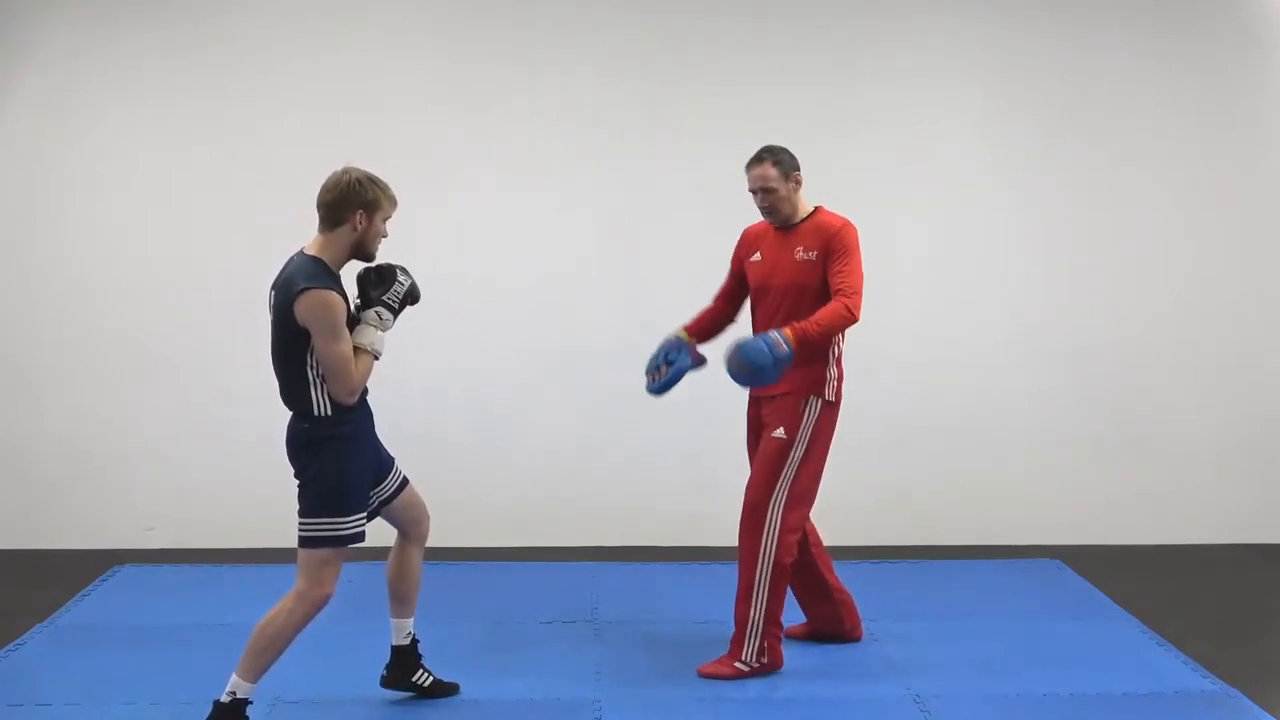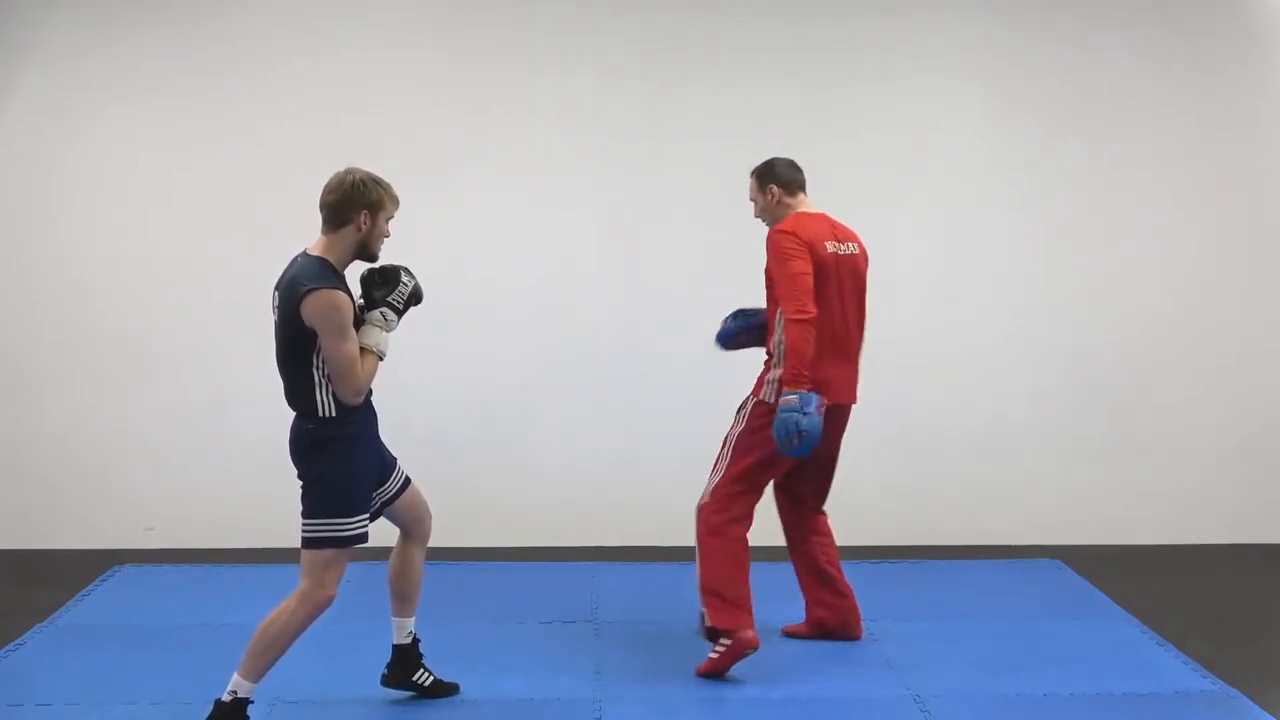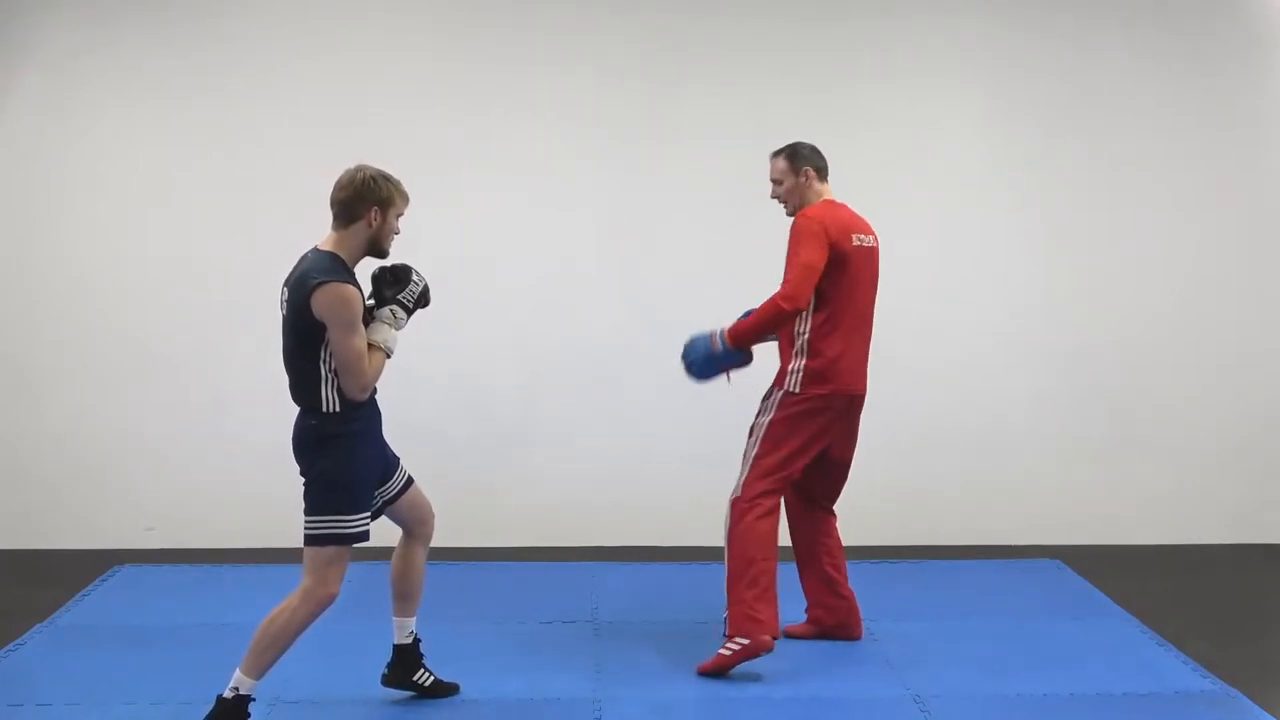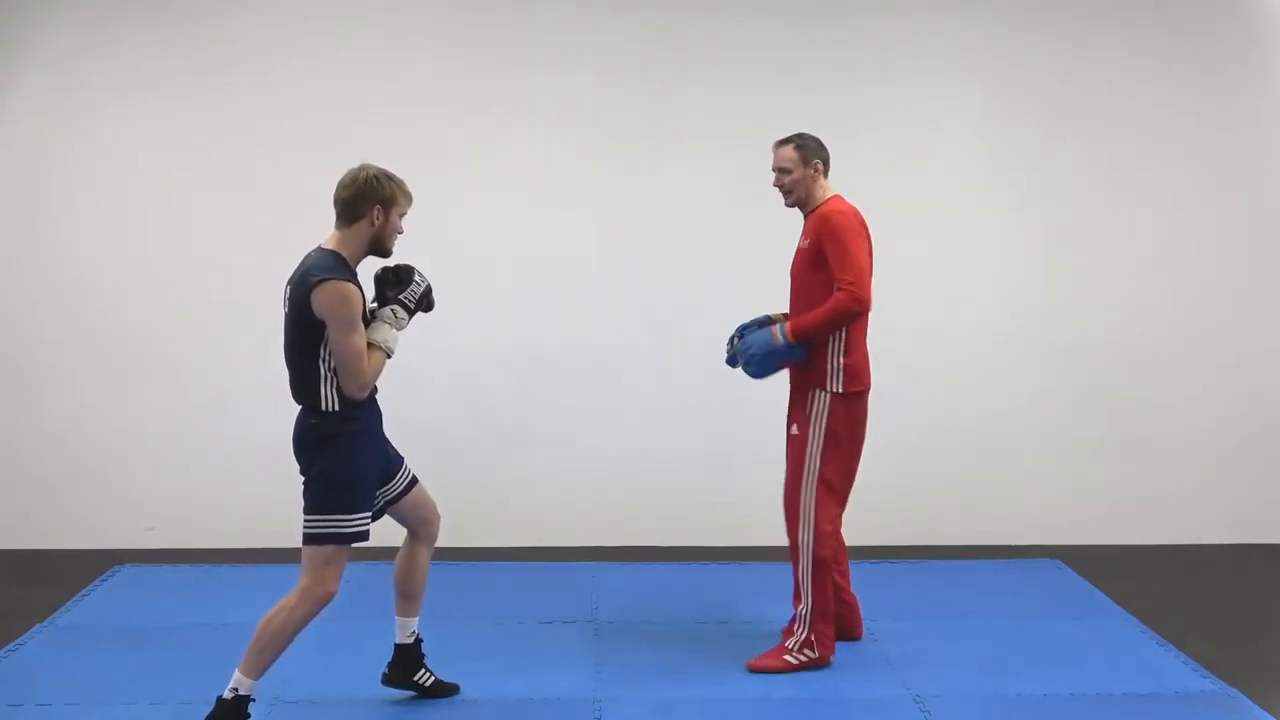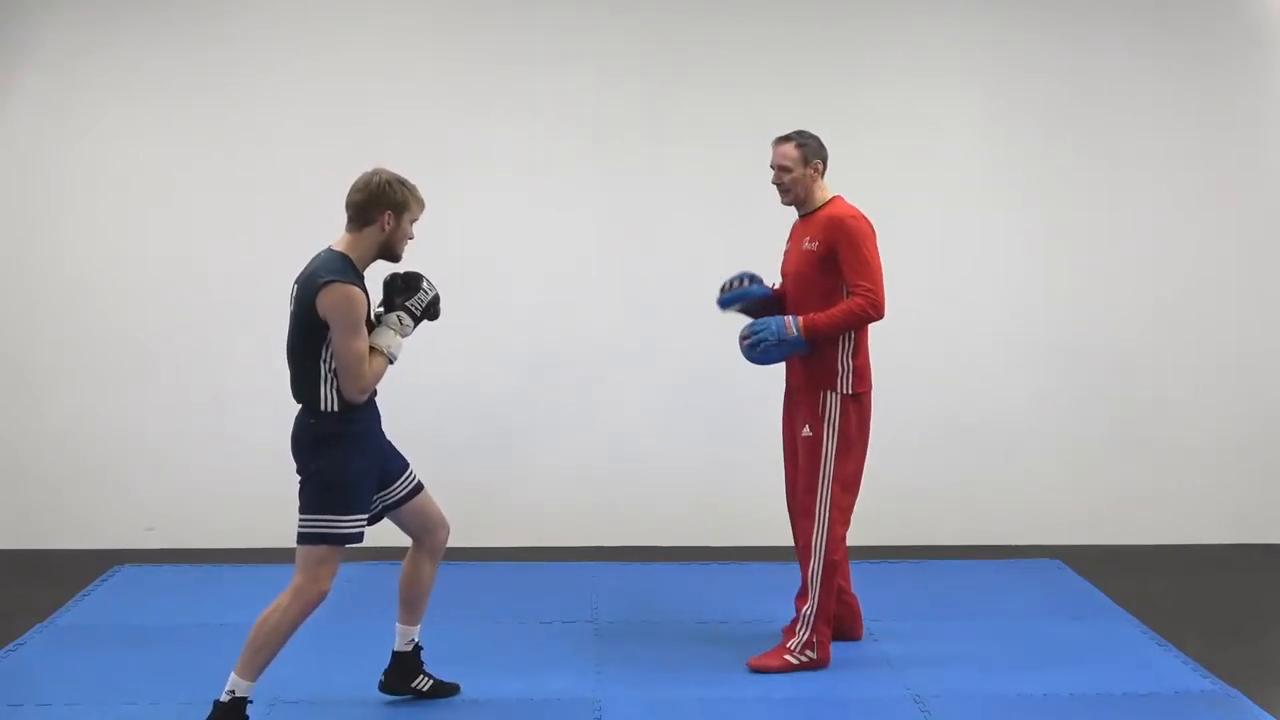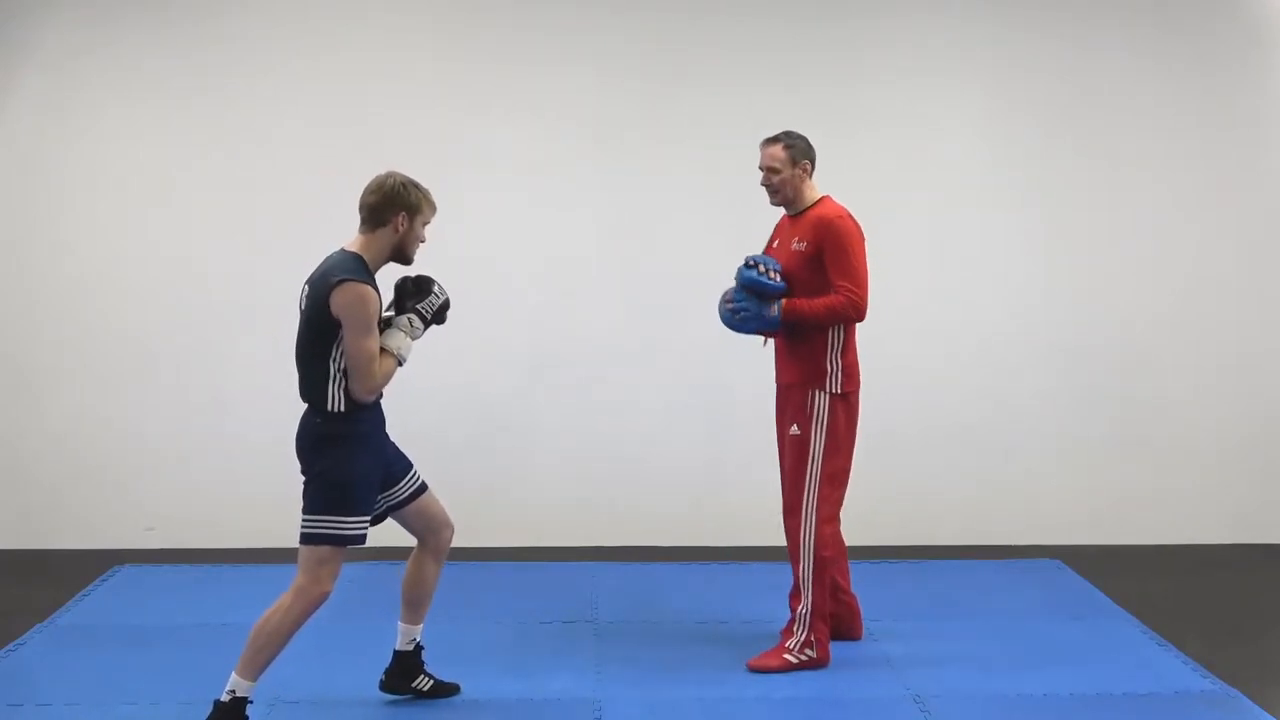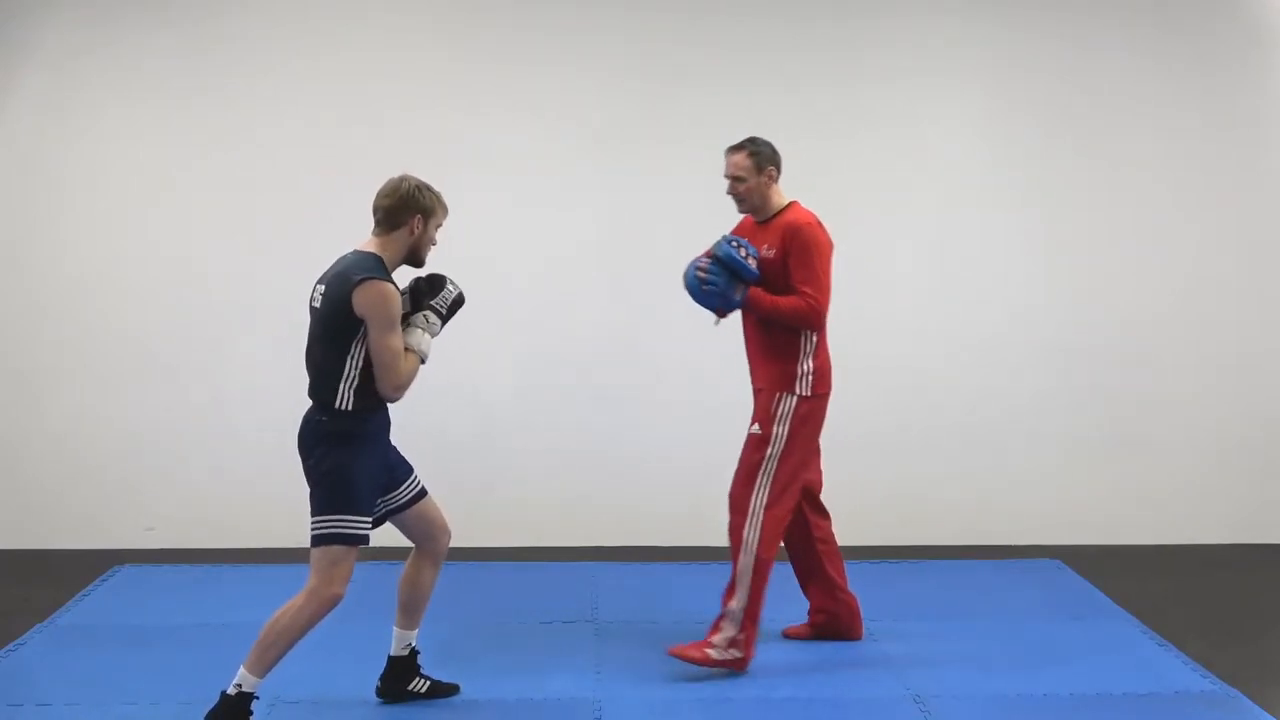
dt=0.3s
person 1, frame 1
left shoulder: (306, 270)
right shoulder: (317, 292)
right elbow: (346, 387)
left wrist: (369, 310)
right wrist: (377, 318)
left hip: (349, 435)
right hip: (329, 443)
left knee: (415, 523)
right knee: (314, 590)
left ankle: (403, 662)
person 1, frame 2
left shoulder: (306, 269)
right shoulder: (324, 293)
right elbow: (352, 387)
left wrist: (370, 310)
right wrist: (382, 317)
left hip: (349, 435)
right hip: (332, 443)
left knee: (418, 523)
right knee: (317, 591)
left ankle: (404, 660)
person 1, frame 3
left shoulder: (317, 267)
right shoulder: (334, 287)
right elbow: (359, 383)
left wrist: (378, 310)
right wrist: (391, 316)
left hip: (353, 433)
right hip: (336, 440)
left knee: (420, 523)
right knee: (320, 588)
left ankle: (404, 660)
person 1, frame 4
left shoulder: (322, 267)
right shoulder: (335, 285)
right elbow: (358, 381)
left wrist: (386, 310)
right wrist: (392, 315)
left hip: (357, 431)
right hip: (336, 440)
left knee: (425, 523)
right knee: (318, 586)
left ankle: (406, 660)
person 1, frame 5
left shoulder: (332, 269)
right shoulder: (341, 287)
right elbow: (357, 385)
left wrist: (393, 316)
right wrist: (397, 323)
left hip: (360, 435)
right hip: (334, 442)
left knee: (433, 533)
right knee: (311, 586)
left ankle: (403, 666)
person 1, frame 6
left shoulder: (340, 269)
right shoulder: (355, 288)
right elbow: (366, 385)
left wrist: (401, 318)
right wrist: (408, 324)
left hip: (363, 435)
right hip: (338, 442)
left knee: (438, 532)
right knee: (313, 586)
left ankle: (405, 665)
person 1, frame 7
left shoulder: (347, 270)
right shoulder: (376, 287)
right elbow: (392, 384)
left wrist: (410, 315)
right wrist: (427, 322)
left hip: (362, 435)
right hip: (341, 442)
left knee: (434, 538)
right knee: (327, 588)
left ankle: (399, 670)
person 2, frame 1
left shoulder: (834, 232)
right shoulder: (753, 239)
left elbow: (847, 304)
right elbow: (726, 306)
left wrist: (788, 339)
right wrist: (684, 341)
left hip: (809, 393)
right hip: (768, 391)
left knee: (768, 509)
right knee: (784, 508)
left ankle: (755, 649)
right ankle: (834, 617)
person 2, frame 2
left shoulder: (788, 235)
right shoulder: (850, 241)
left elbow: (801, 315)
left wrist: (796, 388)
left hip: (794, 394)
right hip: (837, 395)
left knee: (722, 505)
right knee: (802, 504)
left ankle: (730, 627)
right ankle: (836, 615)
person 2, frame 3
left shoulder: (813, 223)
right shoulder: (862, 230)
left elbow: (793, 299)
left wrist: (729, 339)
right wrist: (776, 328)
left hip: (808, 385)
right hip: (849, 387)
left knee: (753, 500)
right knee: (812, 502)
left ankle: (749, 629)
right ankle: (836, 615)
person 2, frame 4
left shoulder: (837, 219)
right shoulder: (820, 222)
left elbow: (853, 300)
left wrist: (787, 333)
right wrist: (774, 325)
left hip: (832, 386)
right hip: (817, 383)
left knee: (811, 510)
right knee: (815, 505)
left ankle: (809, 640)
right ankle: (839, 616)
person 2, frame 5
left shoulder: (846, 223)
right shoulder: (802, 227)
left elbow: (869, 302)
left wrist: (800, 329)
right wrist: (762, 298)
left hip: (836, 389)
right hip: (804, 386)
left knee: (822, 511)
right knee: (808, 507)
left ankle: (809, 640)
right ankle: (840, 616)
person 2, frame 6
left shoulder: (833, 223)
right shoulder: (785, 227)
left elbow: (852, 304)
right elbow: (767, 294)
left wrist: (778, 310)
left hip: (824, 387)
right hip: (795, 384)
left knee: (807, 506)
right knee: (815, 503)
left ankle: (808, 638)
right ankle: (840, 614)
person 2, frame 7
left shoulder: (802, 230)
right shoulder: (746, 228)
left elbow: (810, 310)
right elbow: (705, 282)
left wrist: (743, 295)
right wrist: (713, 270)
left hip: (795, 387)
right hip: (775, 386)
left knee: (755, 502)
right knee: (798, 503)
left ankle: (732, 637)
right ankle: (836, 614)
